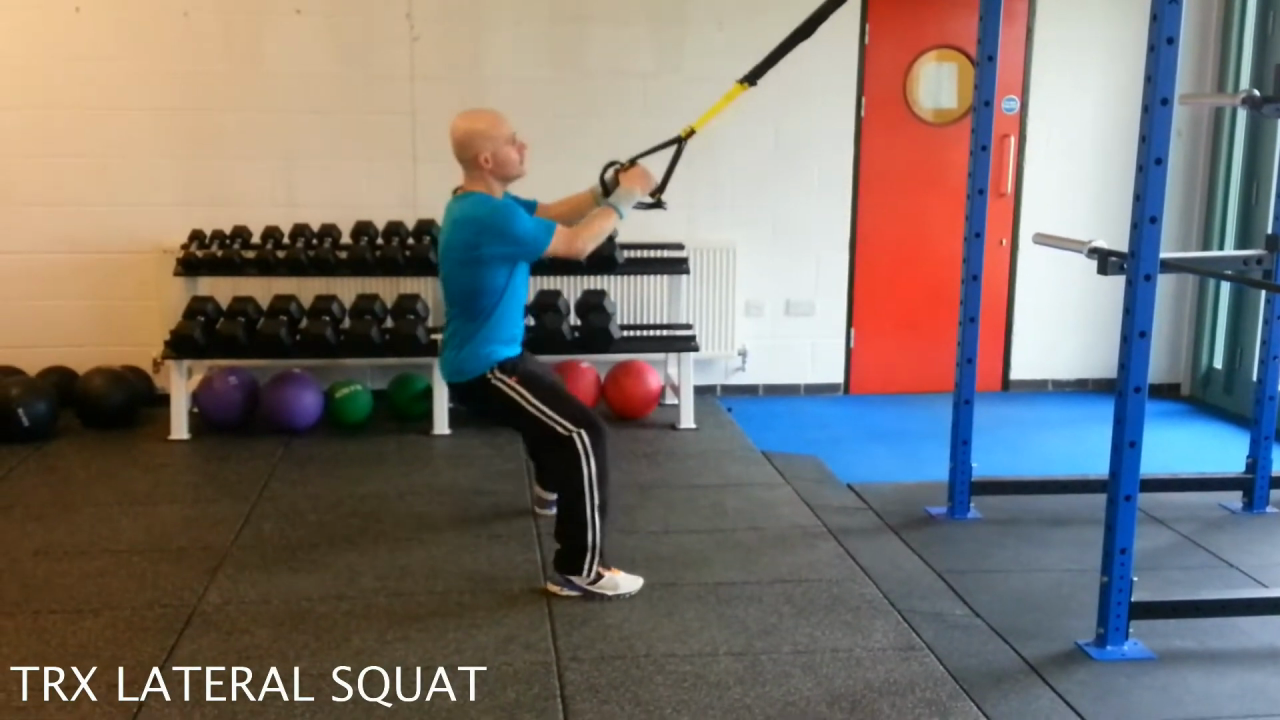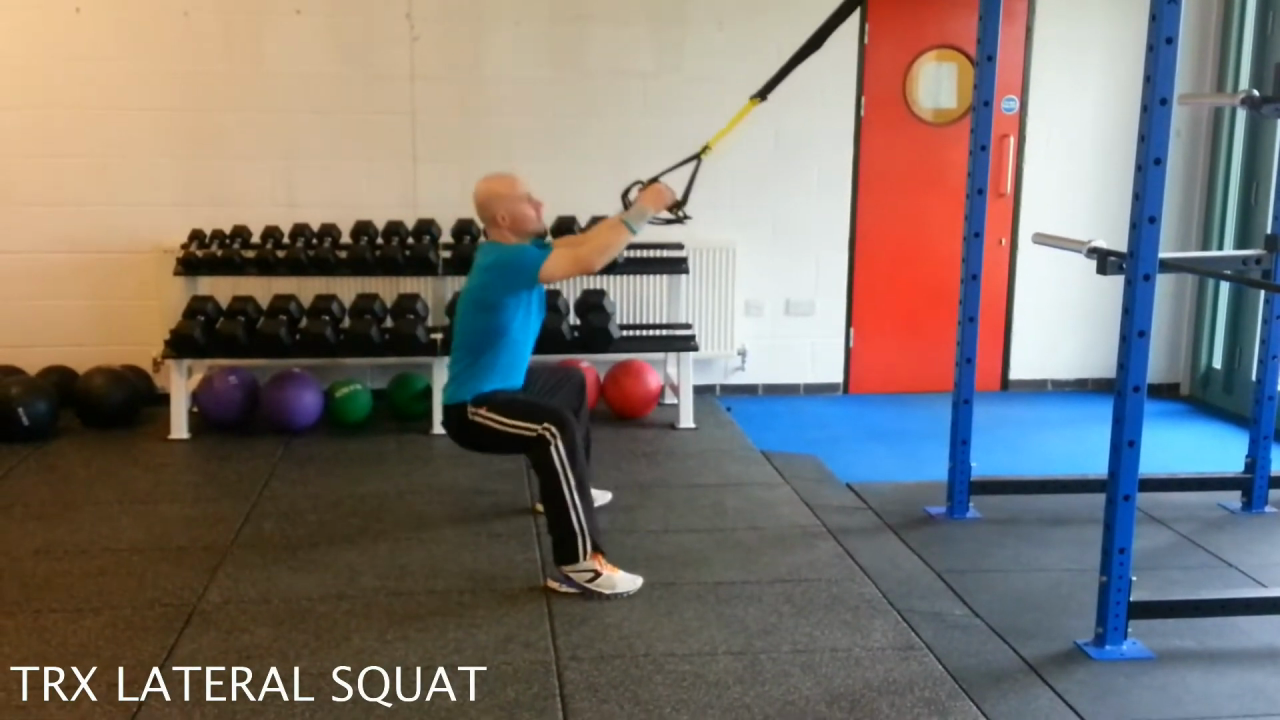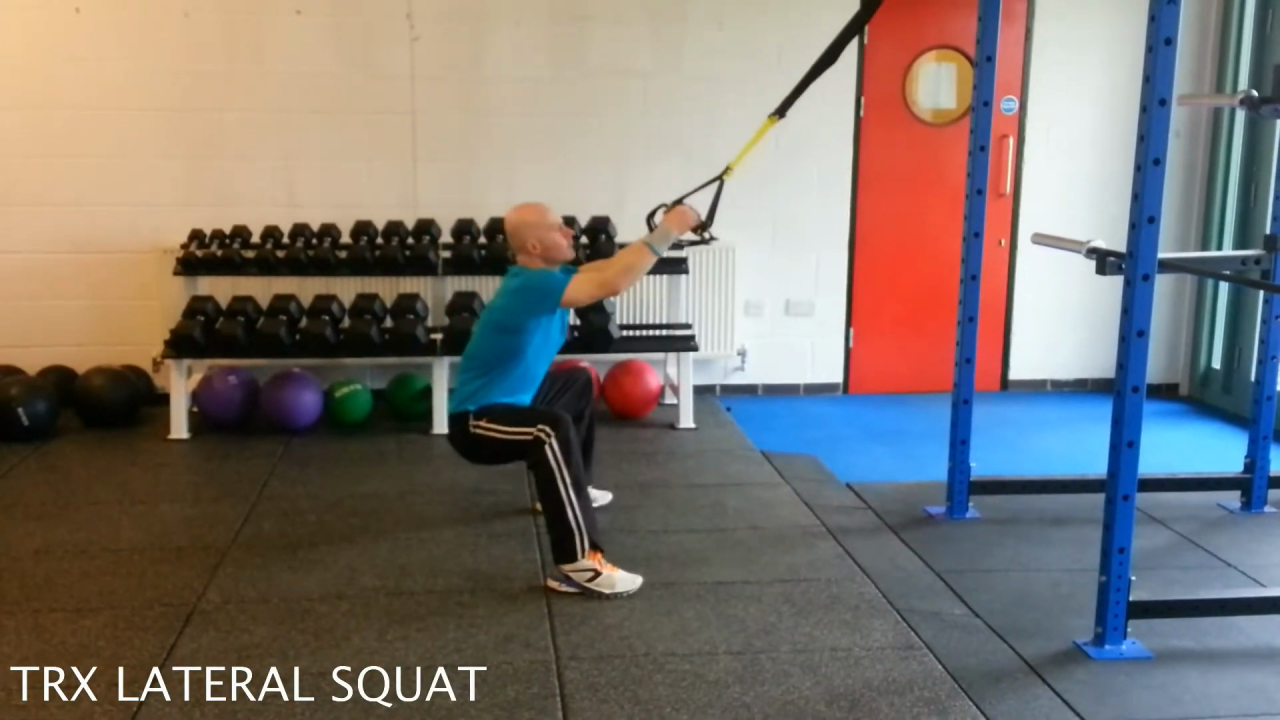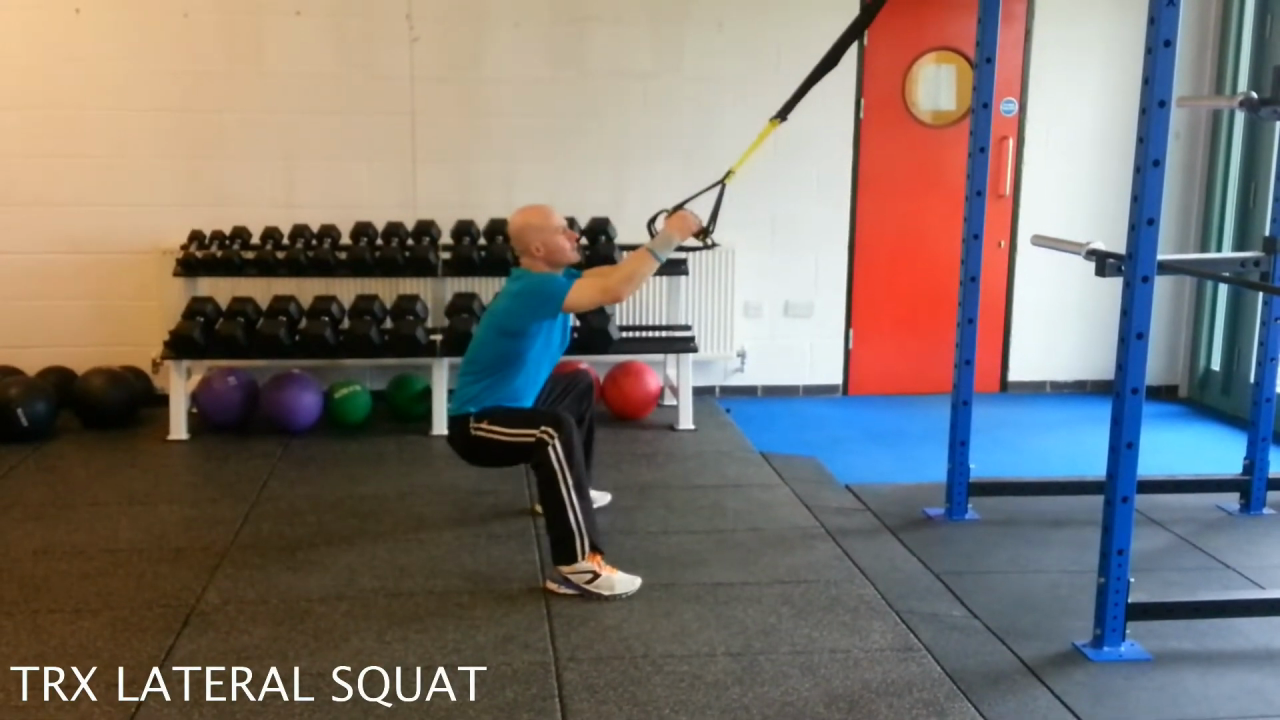
dt=0.4s
person 1, frame 1
left shoulder: (489, 204)
right shoulder: (487, 218)
left elbow: (555, 213)
right elbow: (577, 243)
left wrist: (610, 188)
right wrist: (626, 196)
left hip: (493, 354)
right hip: (481, 370)
left knee: (552, 394)
right knee: (584, 432)
left ankle: (555, 490)
right ankle: (578, 570)
person 1, frame 2
left shoulder: (517, 251)
right shoulder: (504, 262)
left elbow: (580, 243)
right elbow: (587, 259)
left wrist: (638, 209)
right wrist: (642, 210)
left hip: (501, 386)
right hip: (471, 408)
left knee: (571, 381)
right knee: (556, 427)
left ankle: (567, 488)
right ankle: (578, 566)
person 1, frame 3
left shoulder: (544, 276)
right shoulder: (531, 286)
left elbow: (607, 267)
right elbow: (611, 283)
left wrist: (664, 232)
right wrist: (667, 232)
left hip: (506, 401)
right hip: (475, 421)
left knee: (579, 384)
right knee: (552, 428)
left ankle: (570, 489)
right ankle: (577, 565)
person 1, frame 4
left shoulder: (547, 279)
right shoulder: (533, 289)
left elbow: (610, 274)
right elbow: (615, 290)
left wrist: (666, 238)
right wrist: (669, 238)
left hip: (508, 402)
right hip: (476, 423)
left knee: (579, 386)
right knee: (556, 430)
left ankle: (569, 490)
right ankle: (576, 567)
